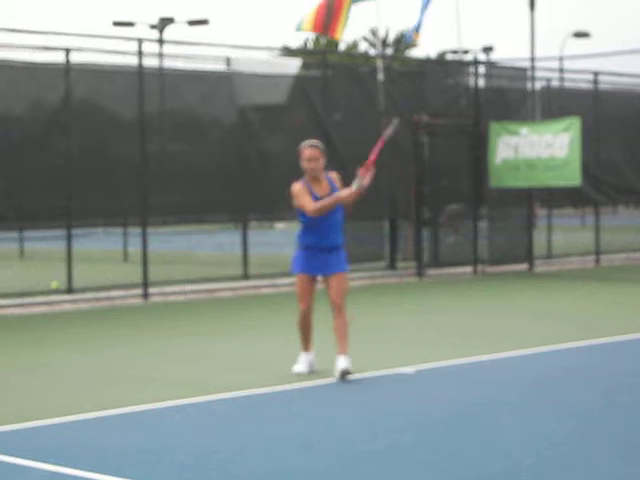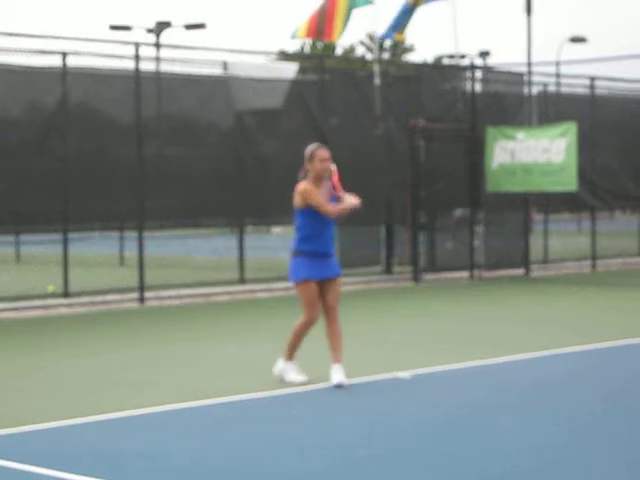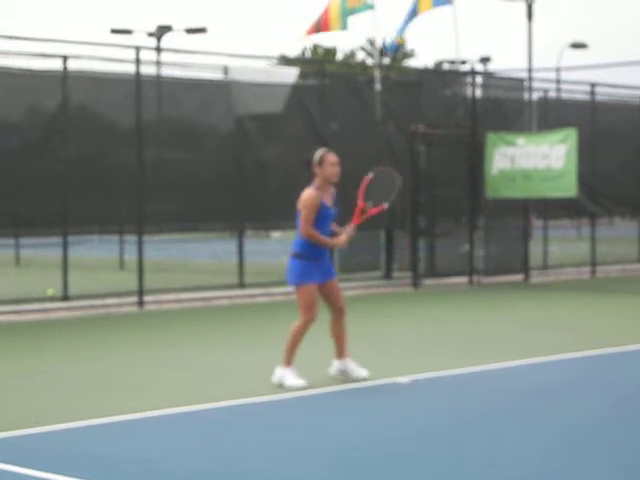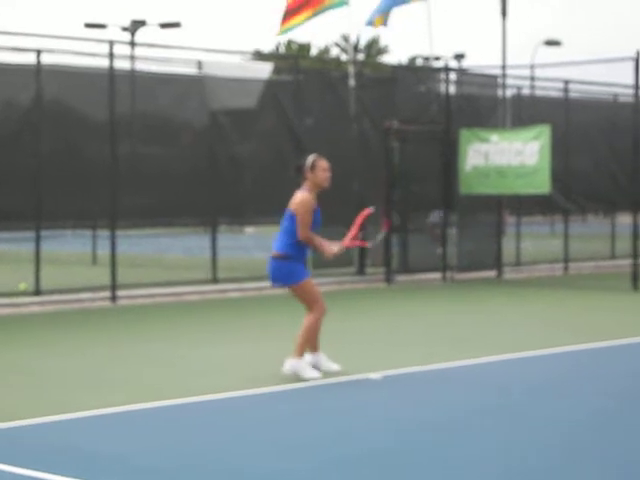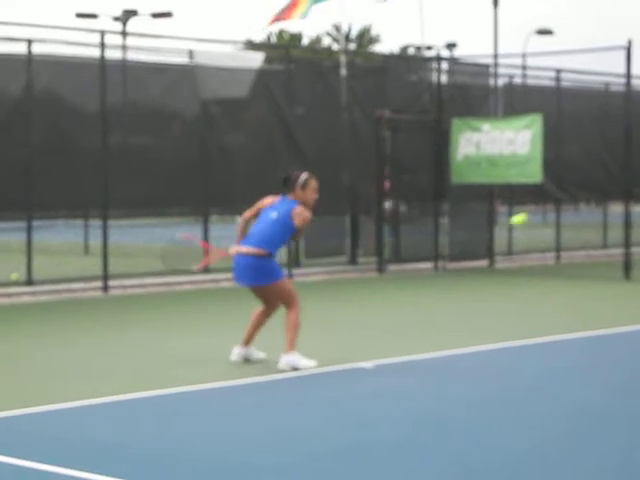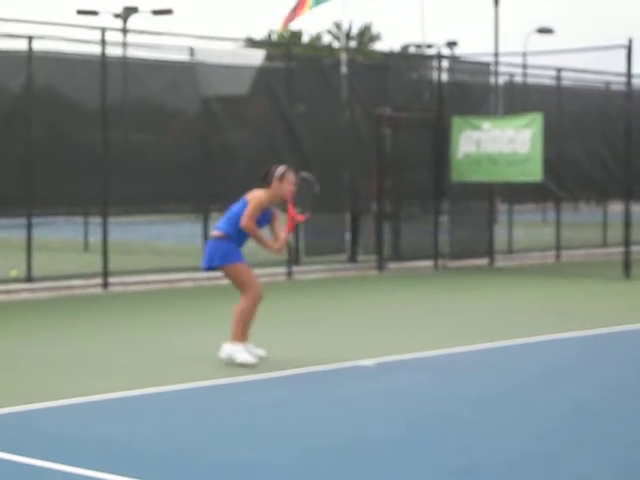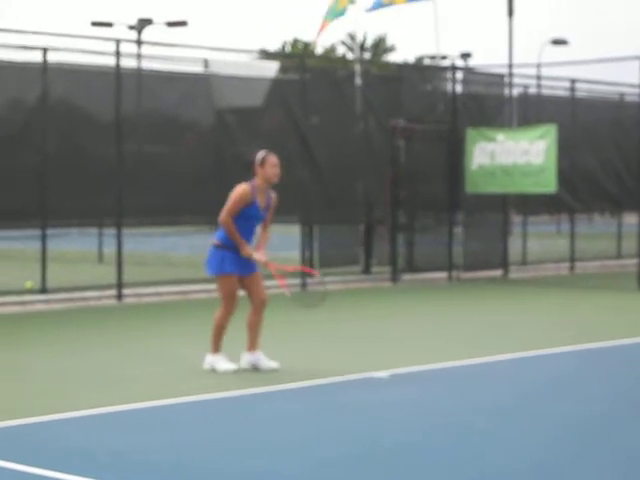
dt=0.4s
person 1, frame 1
left shoulder: (334, 177)
right shoulder: (298, 188)
left elbow: (344, 204)
right elbow: (312, 211)
left wrist: (361, 187)
right wrist: (337, 197)
left hip: (335, 252)
right hip: (308, 253)
left knee: (338, 305)
right knee: (304, 309)
left ankle: (342, 360)
right ankle: (307, 355)
person 1, frame 2
left shoulder: (328, 186)
right shoulder: (304, 188)
right elbow: (331, 212)
left wrist: (346, 202)
right wrist: (352, 203)
left hip: (327, 259)
right hip: (306, 260)
left knee: (332, 312)
right knee: (311, 316)
left ankle: (336, 368)
right ankle: (285, 362)
person 1, frame 3
left shoulder: (331, 191)
right shoulder: (310, 195)
right elbow: (306, 231)
left wrist: (342, 232)
right wrist: (333, 242)
left hip: (322, 261)
right hip: (304, 262)
left knee: (339, 309)
right knee: (308, 317)
left ankle: (342, 362)
right ankle: (284, 369)
person 1, frame 4
left shoulder: (309, 196)
right shoulder: (304, 198)
right elbow: (303, 235)
left wrist: (327, 245)
right wrist: (325, 249)
left hip: (290, 261)
right hip: (286, 263)
left knee: (316, 307)
right knee: (317, 309)
left ankle: (313, 355)
right ankle: (295, 360)
person 1, frame 5
left shoulder: (272, 200)
right shoulder: (304, 214)
left elbow: (246, 217)
right elbow: (286, 240)
left wrist: (239, 242)
left hip: (243, 260)
right hip: (259, 261)
left knee: (271, 303)
right knee: (293, 305)
left ankle: (243, 348)
right ankle: (290, 355)
person 1, frame 6
left shoulder: (272, 210)
right shoulder: (262, 195)
left elbow: (278, 238)
right elbow: (246, 223)
left wrist: (283, 240)
right wrist: (268, 243)
left hip: (230, 247)
right hip: (222, 244)
left knee: (255, 294)
right knee: (251, 292)
left ankle: (241, 344)
right ankle: (234, 345)
person 1, frame 7
left shoulder: (272, 197)
right shoulder: (244, 190)
right elbow: (224, 218)
left wrist: (260, 251)
right wrist: (242, 246)
left hip: (245, 255)
right hip: (225, 252)
left knee: (260, 301)
right knee: (229, 305)
left ankle: (252, 355)
right ankle: (214, 355)
